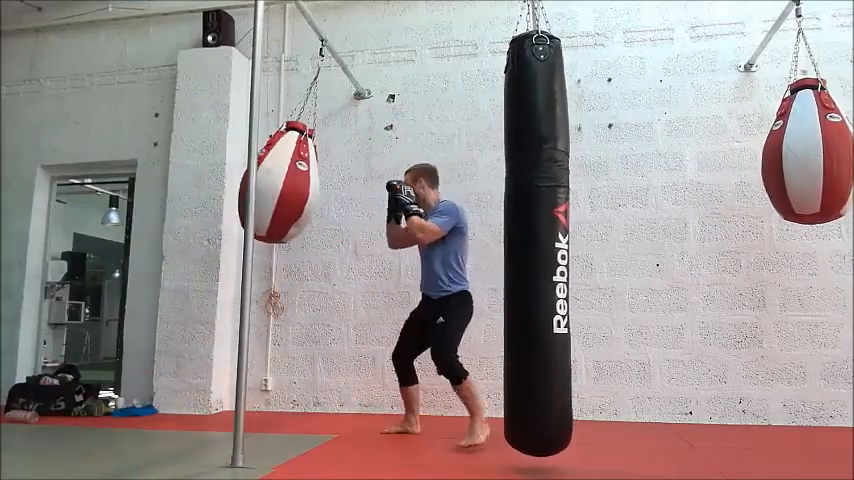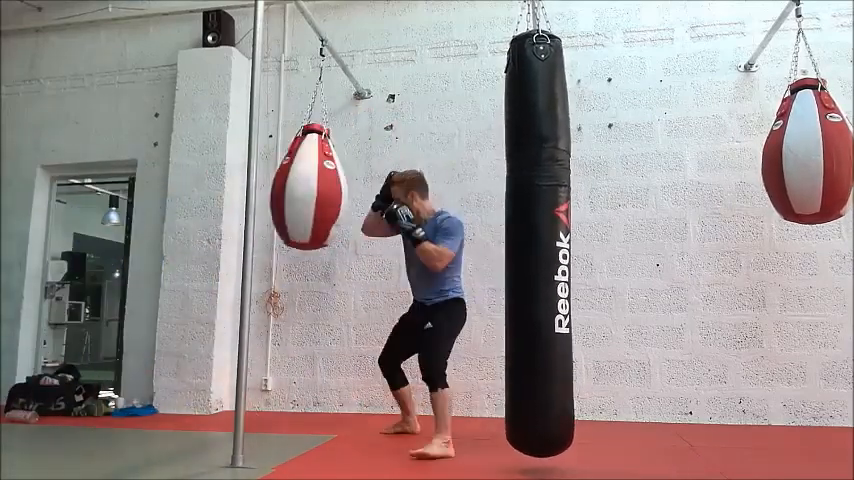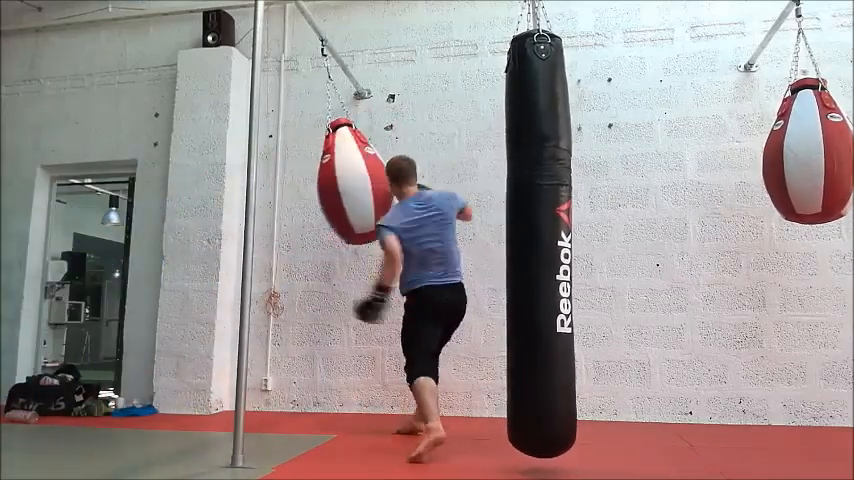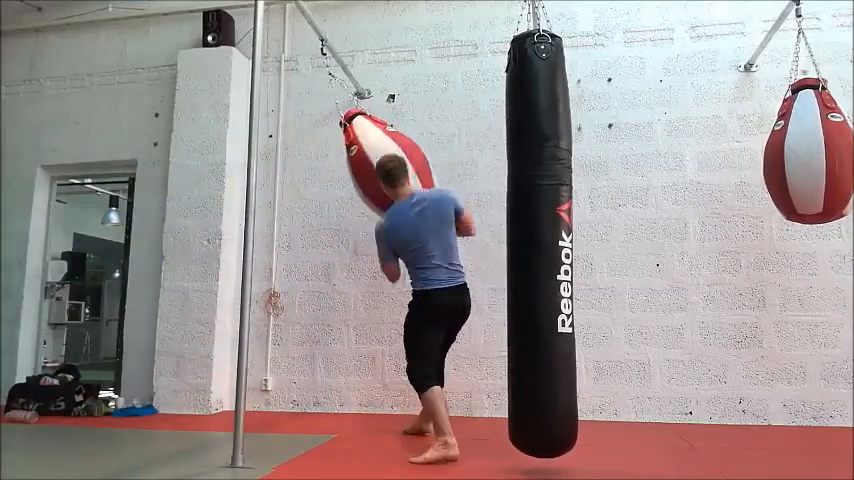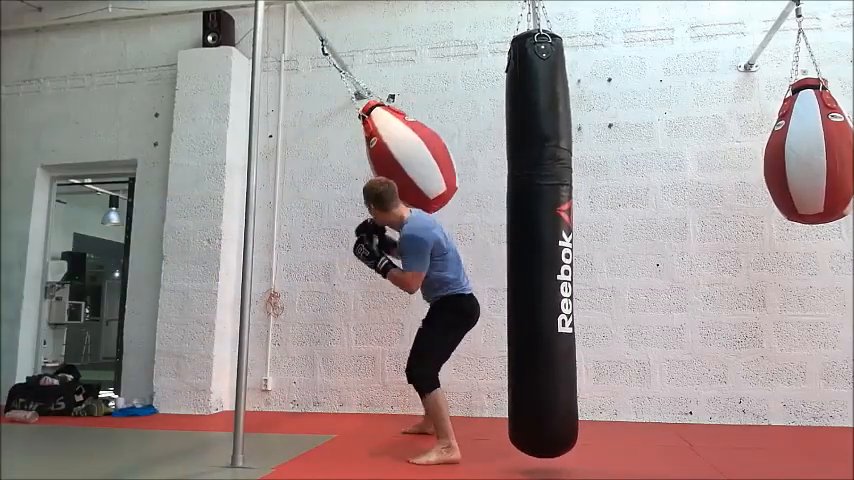
dt=0.2s
person 1, frame 1
left shoulder: (449, 210)
right shoulder: (425, 211)
left elbow: (423, 235)
right elbow: (395, 242)
left wrist: (407, 205)
right wrist: (394, 205)
left hip: (455, 301)
right hip: (430, 301)
left knee: (445, 359)
right knee: (402, 357)
left ankle: (479, 422)
right ankle: (411, 421)
person 1, frame 2
left shoulder: (450, 224)
right shoulder: (410, 218)
left elbow: (437, 261)
right elbow: (368, 229)
left wrist: (412, 229)
right wrist: (383, 200)
left hip: (447, 308)
right hip: (421, 307)
left knee: (431, 367)
right knee: (388, 361)
left ankle: (444, 440)
right ankle: (408, 420)
person 1, frame 3
left shoulder: (391, 220)
right shoulder: (443, 199)
left elbow: (394, 257)
right elbow: (468, 214)
left wrist: (379, 295)
left hip: (423, 298)
right hip: (456, 294)
left knee: (417, 364)
right knee: (428, 358)
left ankle: (433, 427)
right ankle: (420, 418)
person 1, frame 4
left shoulder: (388, 226)
right shoulder: (441, 197)
left elbow: (392, 273)
right elbow: (469, 229)
left wrist: (390, 254)
left hip: (429, 300)
right hip: (459, 296)
left knee: (421, 369)
right knee: (431, 361)
left ankle: (446, 442)
right ankle: (427, 419)
person 1, frame 5
left shoulder: (413, 232)
right shoulder: (416, 217)
left elbow: (410, 284)
left wrist: (378, 262)
right wrist: (382, 244)
left hip: (454, 306)
right hip: (457, 303)
left knee: (420, 371)
right knee: (425, 364)
left ankle: (447, 446)
right ankle: (430, 421)
